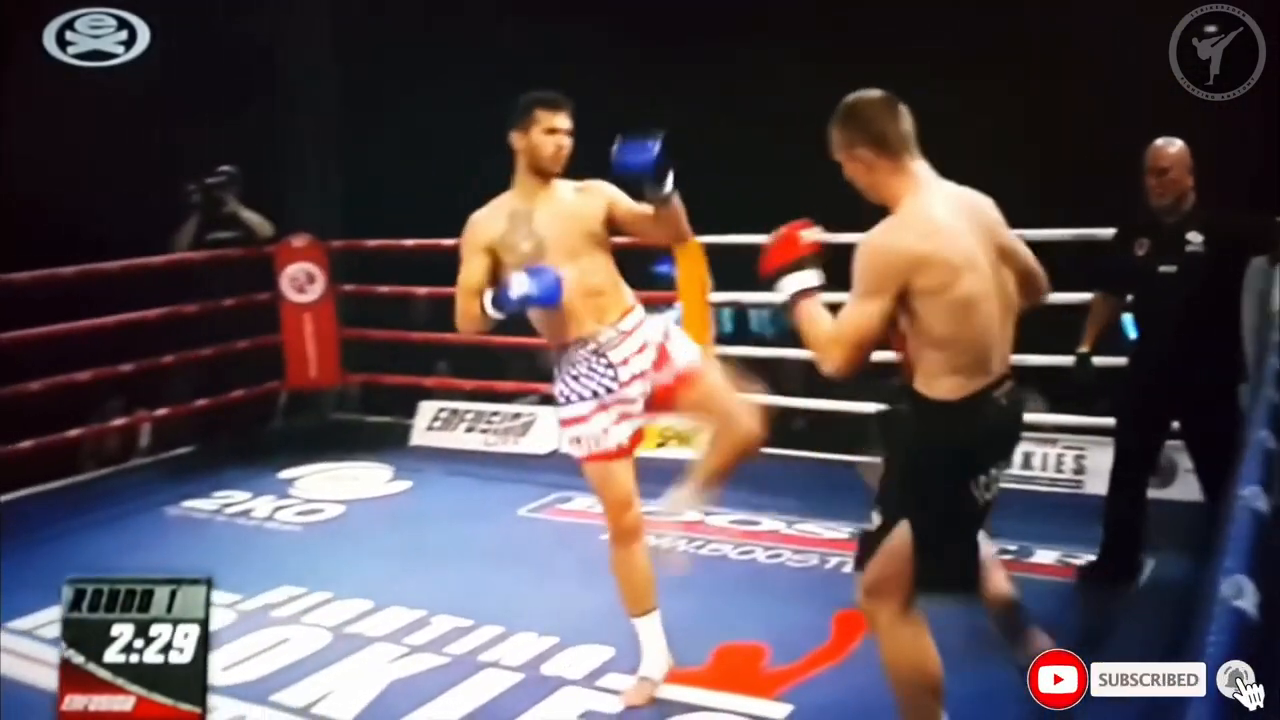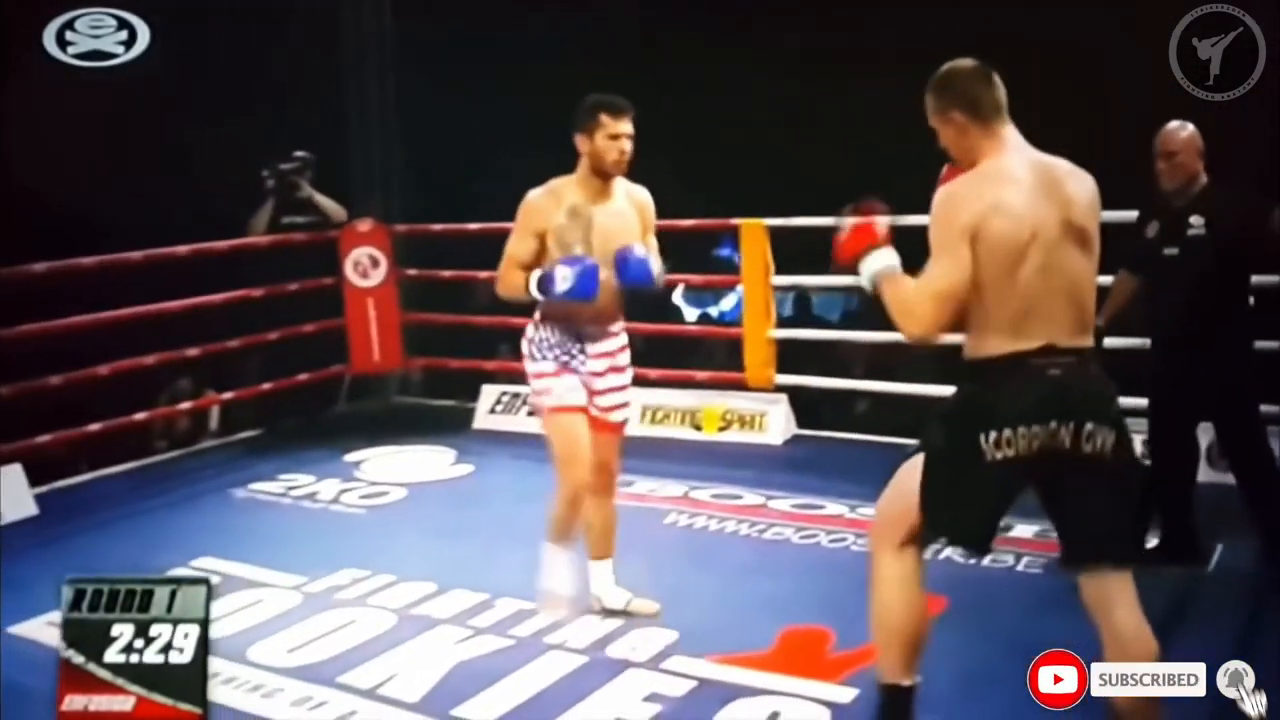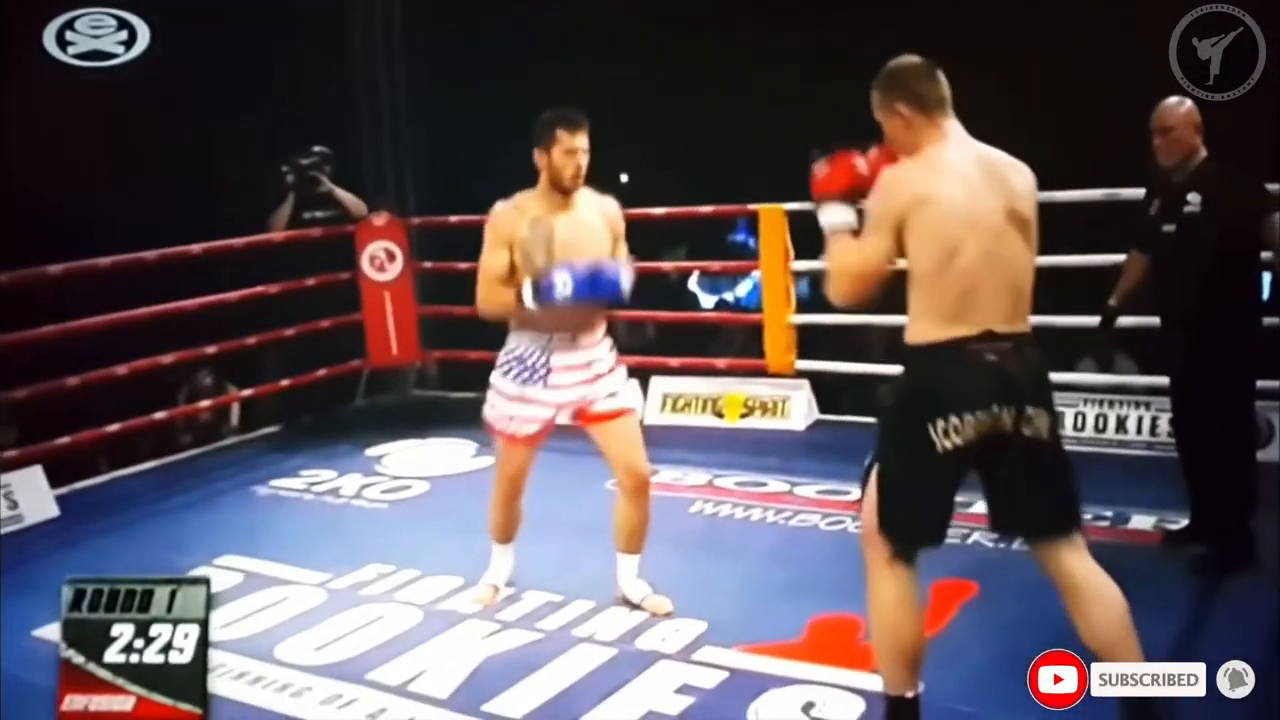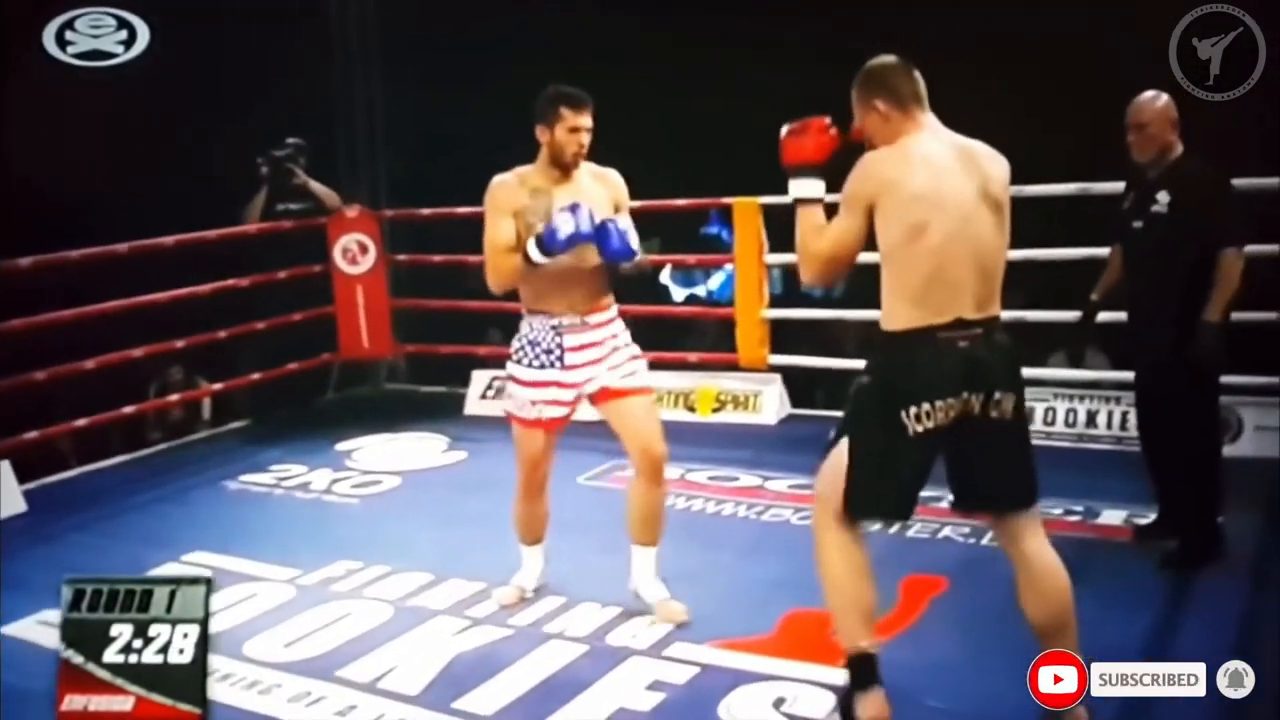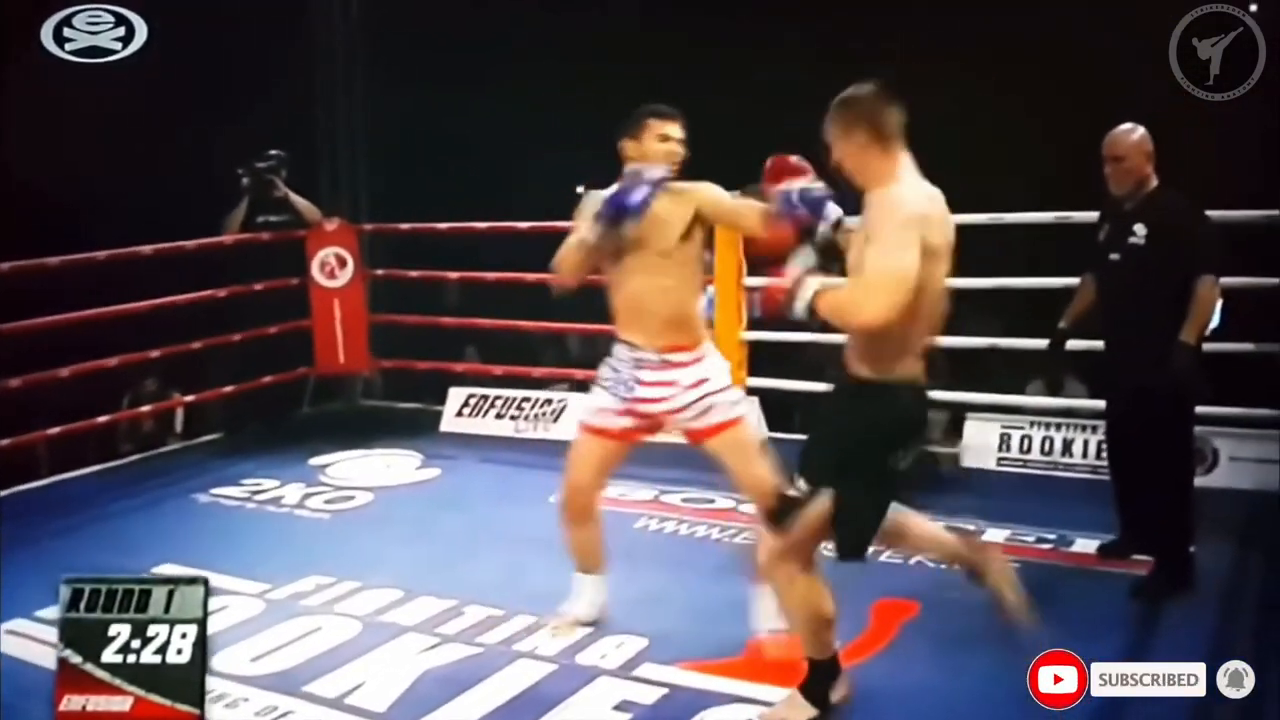
dt=0.4s
person 1, frame 1
left shoulder: (891, 243)
right shoulder: (979, 205)
left elbow: (837, 359)
right elbow: (1035, 287)
left wrist: (796, 281)
left hip: (950, 427)
right hip: (996, 403)
left knee: (885, 592)
person 1, frame 2
left shoulder: (962, 196)
right shoulder: (1080, 183)
left elbow: (927, 320)
left wrist: (875, 259)
left hip: (1001, 397)
right hip: (1081, 391)
left knee: (894, 533)
right knee: (1110, 586)
person 1, frame 3
left shoulder: (902, 183)
right shoulder: (1018, 175)
left elbow: (846, 290)
left wrist: (836, 208)
left hip: (941, 380)
right hip: (1018, 371)
left knee: (886, 551)
right knee: (1066, 554)
person 1, frame 4
left shoulder: (877, 169)
right shoulder: (993, 163)
left elbow: (818, 270)
left wrist: (804, 180)
left hip: (914, 364)
right hip: (987, 354)
left knee: (833, 511)
right knee: (1021, 530)
person 1, frame 5
left shoulder: (894, 207)
right shoulder: (925, 201)
left elbow: (873, 310)
left wrist: (805, 289)
left hip: (874, 406)
right hip: (888, 397)
left knee: (785, 546)
right knee: (863, 516)
right ankle: (974, 558)
person 2, frame 1
left shoulder: (593, 196)
right shoulder: (485, 225)
left elbow: (674, 237)
right elbow: (464, 317)
left wrist: (661, 185)
right wrist: (503, 298)
left hip: (644, 337)
right hip: (582, 369)
left knee: (743, 428)
right knee: (624, 521)
right ankle: (653, 655)
person 2, frame 2
left shoulder: (638, 201)
right shoulder: (543, 204)
left elbow: (652, 268)
right elbow: (505, 281)
left wrist: (649, 273)
right wrist: (544, 285)
left hip: (609, 344)
right hip: (556, 344)
left knee: (605, 476)
right knee: (578, 476)
left ankle: (603, 587)
right ankle: (555, 564)
person 2, frame 3
left shoulder: (606, 211)
right shoulder: (509, 217)
left elbow: (621, 272)
right elbow: (486, 301)
left wrist: (618, 284)
right wrist: (538, 294)
left hip: (593, 358)
right hip: (531, 360)
left knee: (636, 475)
right knee: (509, 482)
left ankle: (629, 580)
right ankle: (500, 567)
person 2, frame 4
left shoulder: (608, 182)
right shoulder: (508, 190)
left elbow: (633, 256)
right elbow: (497, 278)
left wrist: (627, 248)
right wrist: (543, 244)
left hip: (604, 333)
right hip: (542, 340)
left knee: (650, 454)
right knee: (532, 472)
left ankle: (647, 579)
right ankle: (530, 570)
person 2, frame 5
left shoulder: (697, 198)
right shoulder: (601, 204)
left elbow: (769, 230)
right elbow: (564, 277)
left wrist: (797, 209)
right wrist: (603, 219)
left hip: (692, 369)
right hip: (628, 368)
left knee: (765, 490)
right knee: (576, 493)
left ankle: (789, 606)
right ankle: (587, 596)
person 3, frame 1
left shoulder: (1222, 228)
right shoulder: (1133, 233)
right elbow: (1109, 294)
right wrist: (1086, 346)
left hip: (1208, 375)
right hip: (1148, 371)
left knee: (1219, 472)
right knee: (1128, 468)
right ankle: (1119, 560)
person 3, frame 2
left shoulder: (1229, 209)
right shoulder: (1154, 215)
right elbow: (1132, 272)
right wrist: (1101, 321)
left hip: (1222, 355)
right hip: (1169, 354)
right knee: (1168, 450)
right ankle: (1179, 540)
person 3, frame 3
left shoulder: (1229, 184)
right shoulder: (1159, 191)
right elbow: (1144, 252)
right wrist: (1115, 301)
left hip: (1228, 334)
right hip: (1181, 332)
left knee: (1228, 434)
right knee: (1191, 431)
left ankle: (1234, 539)
right ankle: (1206, 521)
person 3, frame 4
left shoulder: (1203, 182)
right shoulder: (1137, 184)
left elbow: (1230, 253)
left wrist: (1212, 319)
right wrist: (1098, 295)
left hip: (1189, 333)
right hip: (1148, 329)
left knee: (1193, 431)
right knee: (1155, 426)
left ankle: (1202, 535)
right ankle: (1173, 514)
person 3, frame 5
left shoulder: (1179, 213)
right shoulder: (1112, 215)
left elbow: (1206, 281)
left wrist: (1187, 343)
right wrist: (1066, 323)
left hip: (1165, 359)
right hip: (1122, 356)
left knee: (1166, 458)
right knee: (1124, 449)
left ankle: (1174, 562)
right ankle: (1137, 530)
